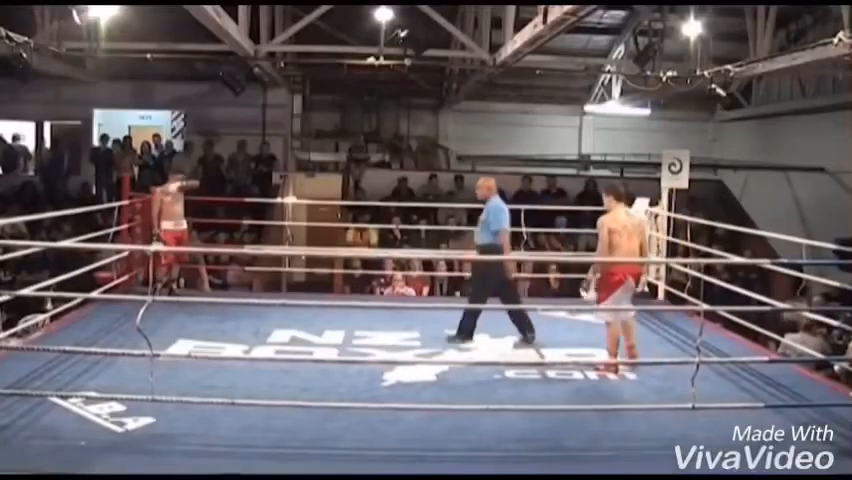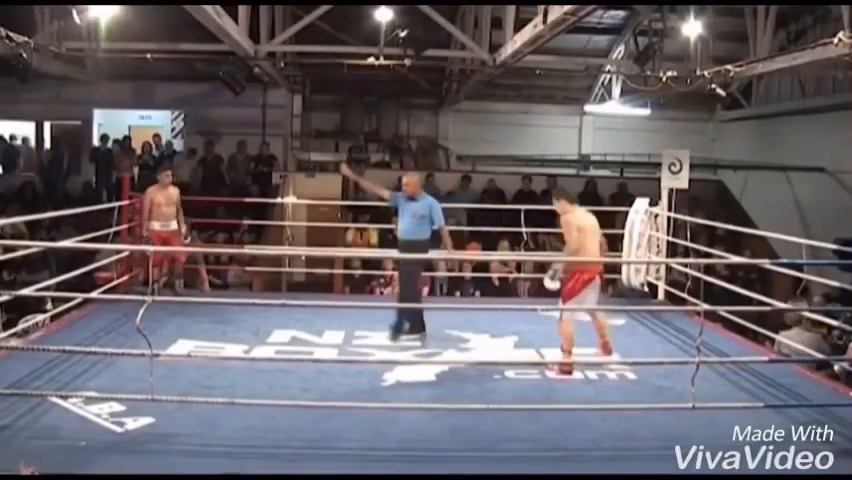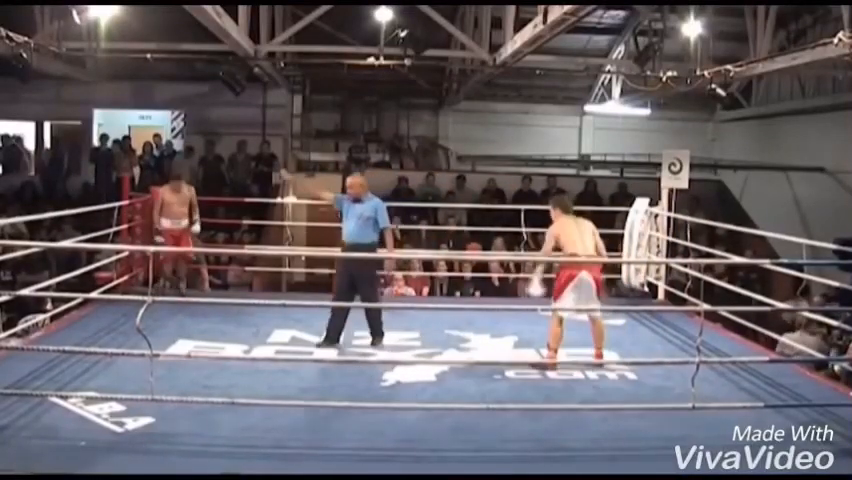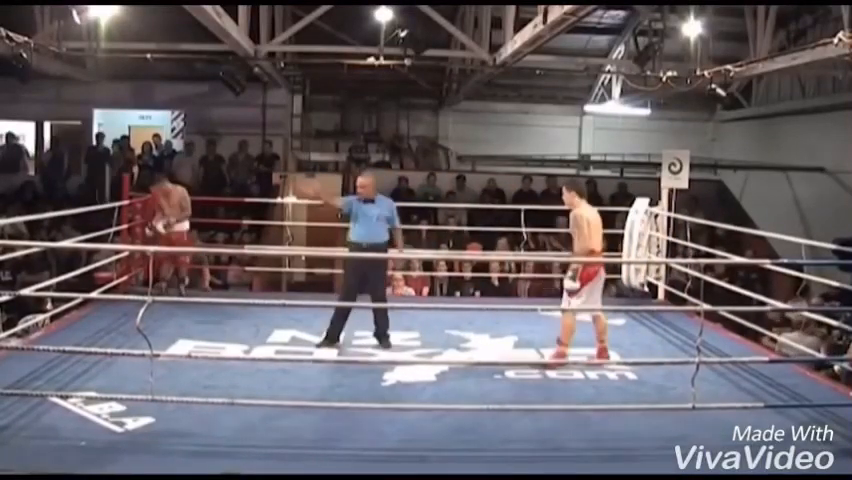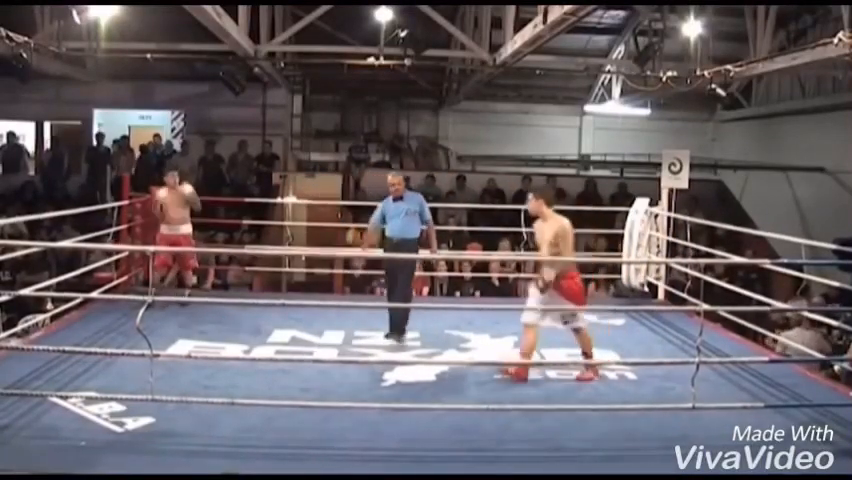
dt=1s
person 1, frame 1
left shoulder: (606, 220)
right shoulder: (638, 219)
left elbow: (602, 252)
right elbow: (645, 250)
left wrist: (592, 274)
right wrist: (642, 272)
left hip: (614, 271)
right hip: (634, 270)
left knee: (611, 317)
right knee: (625, 311)
left ankle: (613, 363)
right ankle: (631, 349)
person 1, frame 2
left shoulder: (567, 218)
right shoulder: (589, 216)
left elbow: (572, 247)
right elbow: (602, 246)
left wrist: (558, 266)
left hip: (581, 269)
right hip: (596, 267)
left knee: (565, 315)
right knee: (592, 308)
left ankle: (566, 362)
right ankle: (606, 346)
person 1, frame 3
left shoulder: (556, 227)
right shoulder: (589, 225)
left elbow: (546, 251)
right elbow: (602, 253)
left wrist: (537, 275)
left hip: (572, 268)
right hip: (593, 267)
left knee: (557, 314)
right knee: (594, 314)
left ankle: (551, 358)
right ankle: (599, 355)
person 1, frame 4
left shoulder: (577, 213)
right shoulder: (593, 212)
left elbow: (584, 245)
left wrist: (574, 268)
left hip: (585, 264)
right hip: (597, 264)
left knee: (568, 309)
right knee: (595, 310)
left ankle: (561, 353)
right ankle: (602, 352)
person 1, frame 5
left shoulder: (562, 225)
right shoulder: (538, 224)
left elbow: (568, 258)
left wrist: (553, 277)
right wrist: (543, 276)
left hip: (565, 280)
right hip: (545, 279)
left knee: (576, 326)
right knee: (528, 321)
left ankle: (591, 366)
right ankle: (521, 369)
person 2, frame 1
left shoulder: (494, 206)
right shoulder: (493, 205)
left elbow: (503, 234)
left wrist: (508, 259)
left hip: (491, 255)
right hip: (490, 254)
left knee: (477, 294)
right knee: (509, 296)
left ankle: (465, 333)
right ankle: (527, 332)
person 2, frame 2
left shoulder: (431, 203)
right shoulder: (401, 199)
left elbow: (442, 228)
right elbow: (377, 190)
left wrist: (450, 251)
right wrist: (353, 176)
left hip: (418, 248)
right hip: (403, 247)
left knee: (406, 288)
right knee: (411, 288)
left ankle: (399, 326)
right ankle: (417, 326)
person 2, frame 3
left shoulder: (376, 205)
right shoulder: (345, 201)
left elbow: (387, 230)
right elbow: (322, 194)
left hip: (366, 252)
right hip: (347, 252)
left knee: (369, 297)
right knee: (340, 296)
left ankle: (377, 334)
right ankle: (332, 337)
person 2, frame 4
left shoulder: (387, 204)
right shoulder: (353, 201)
left elbow: (396, 228)
right elbow: (334, 202)
left wrist: (400, 251)
right wrist: (317, 194)
left hip: (378, 253)
right hip: (356, 251)
left knee: (379, 296)
right knee: (346, 295)
left ankle: (382, 335)
right ankle: (332, 337)
person 2, frame 5
left shoulder: (417, 199)
right shoulder: (385, 204)
left elbow: (428, 222)
right elbow: (373, 226)
left wrist: (433, 243)
right wrist: (366, 245)
left hip: (409, 246)
right hip: (390, 246)
left knee: (404, 288)
right knee: (392, 288)
left ankle: (399, 329)
right ankle: (395, 325)
person 3, frame 1
left shoulder: (180, 188)
right shoulder: (160, 191)
left elbow: (196, 183)
right elbow: (155, 213)
left wrist: (181, 184)
right wrist: (156, 229)
left hip: (182, 227)
right hip: (167, 227)
left knee: (178, 259)
right knee: (167, 259)
left ankle: (173, 286)
right ankle: (158, 286)
person 3, frame 2
left shoulder: (175, 191)
right shoulder: (150, 192)
left elbow: (179, 210)
right elbow: (145, 214)
left wrist: (183, 226)
right wrist: (145, 232)
left hip: (173, 228)
right hip: (156, 229)
left knee: (180, 257)
right knee: (156, 260)
left ankle: (177, 282)
right ankle: (156, 288)
person 3, frame 3
left shoulder: (190, 190)
right shoulder: (162, 191)
left elbow: (195, 206)
right elbow: (156, 210)
left wrist: (196, 219)
right wrist: (157, 227)
left hip: (184, 227)
right hip: (167, 226)
left knee: (184, 256)
right knee: (168, 256)
left ankle: (181, 282)
person 3, frame 4
left shoulder: (181, 192)
right shoulder: (158, 194)
left elbow: (188, 212)
right elbow: (159, 212)
left wrist: (172, 220)
right wrist: (154, 224)
left hip: (180, 229)
right hip: (165, 229)
left knee: (182, 259)
right knee: (166, 258)
left ankle: (182, 286)
right ankle: (163, 286)
person 3, frame 5
left shoulder: (186, 191)
right shoulder: (160, 193)
left elbow: (198, 207)
right elbow: (156, 213)
left wrist: (192, 196)
right wrist: (157, 201)
left hip: (184, 232)
right hip: (165, 232)
left knee: (187, 265)
right knee: (159, 264)
left ankle: (187, 294)
